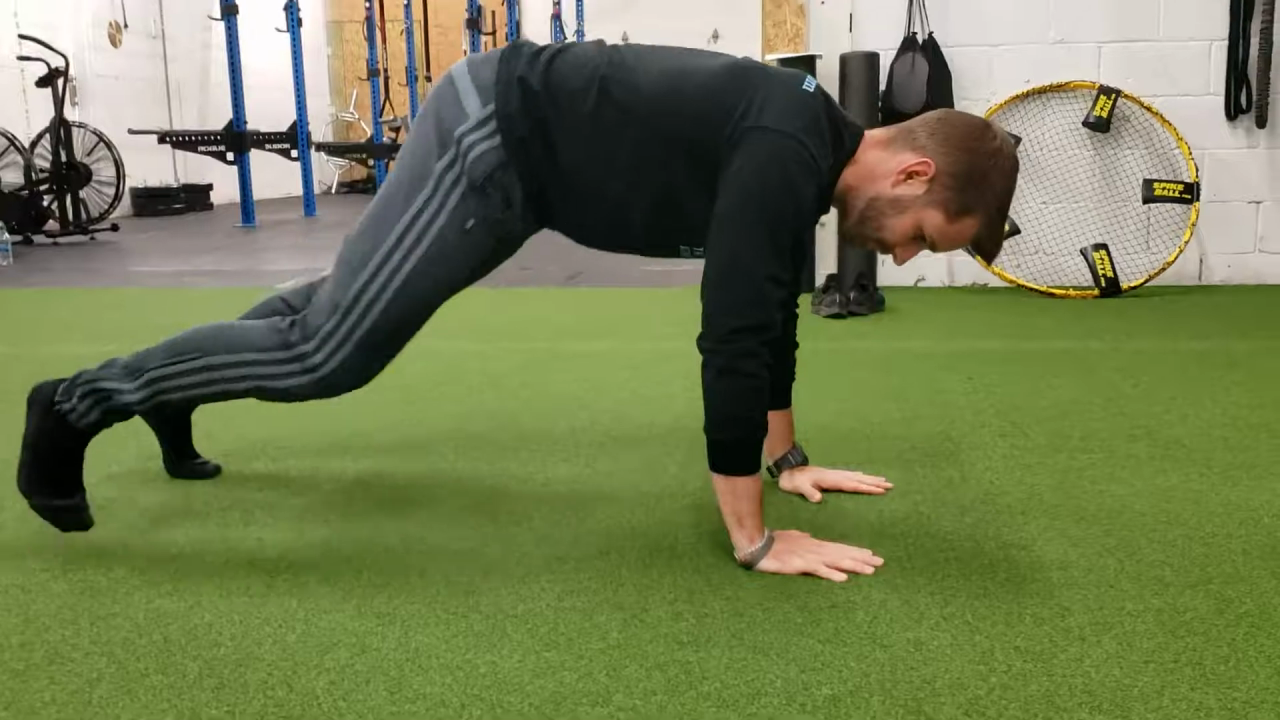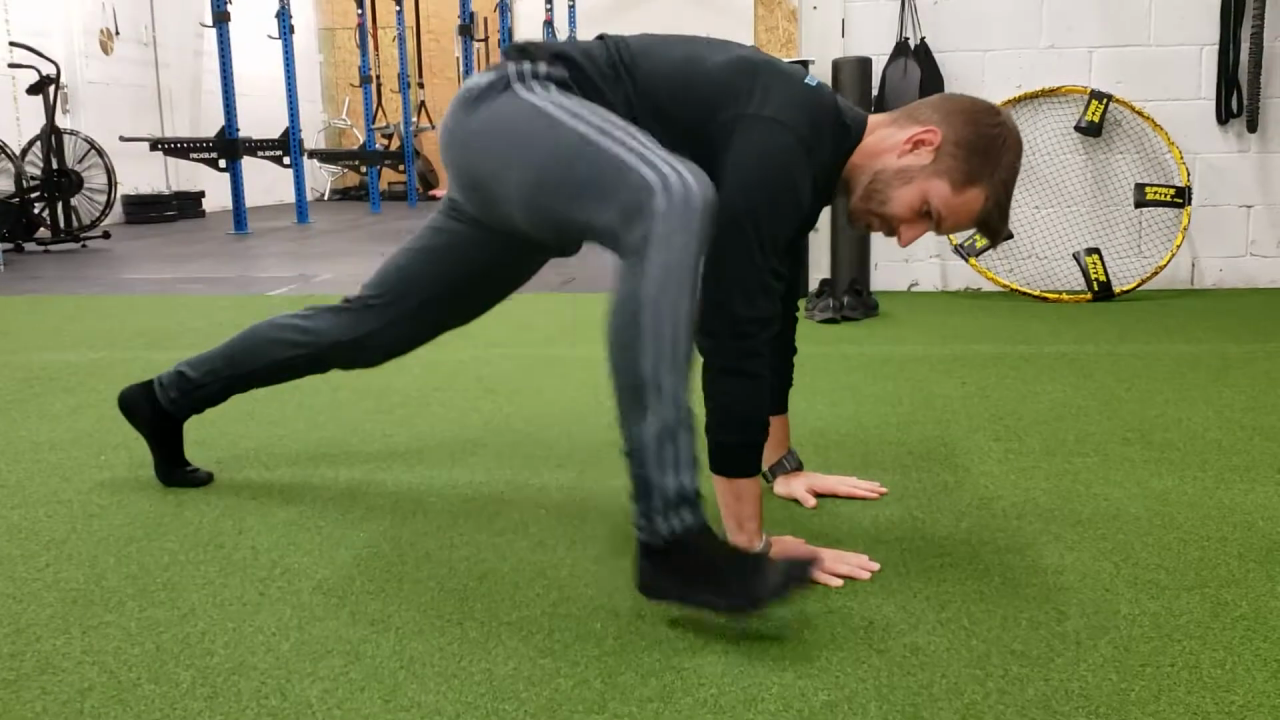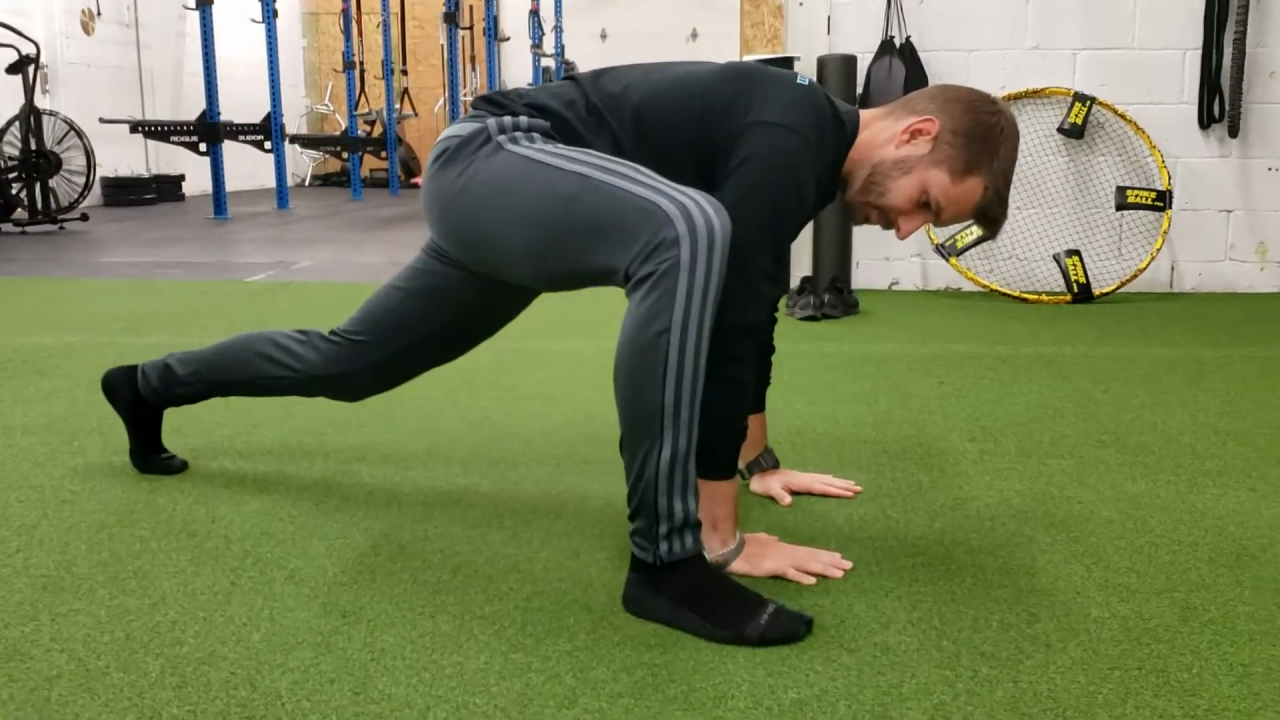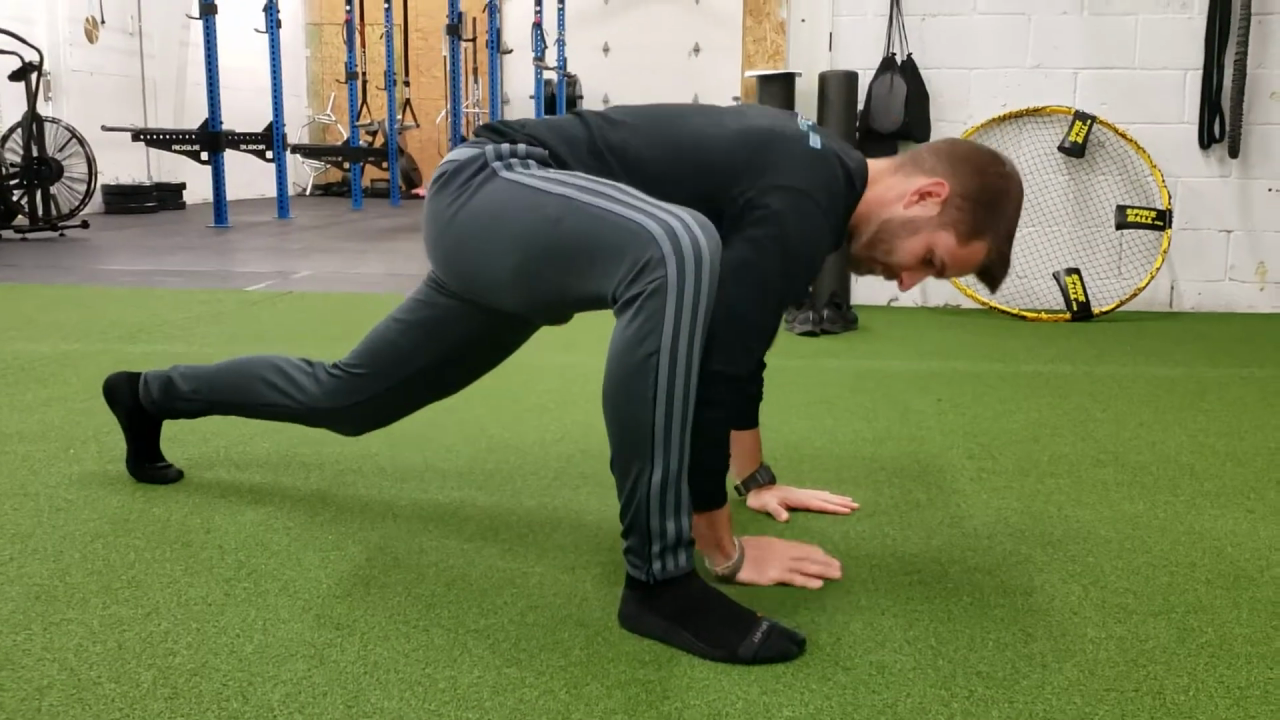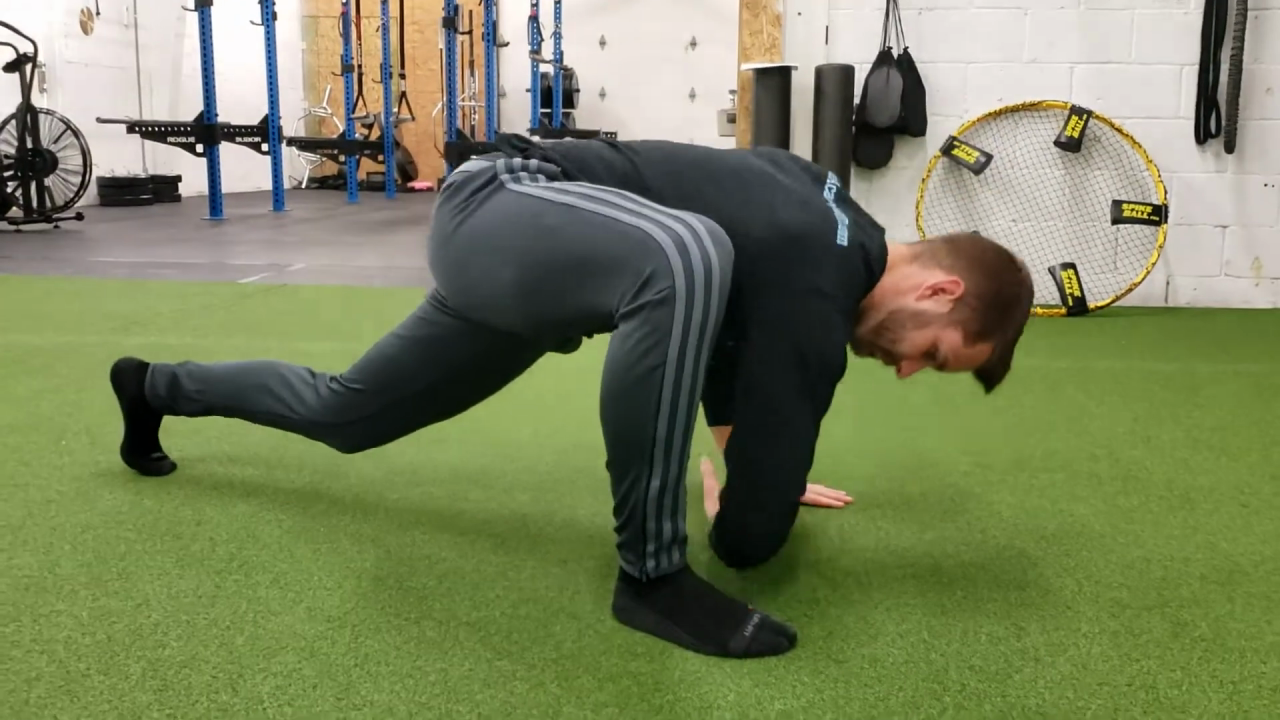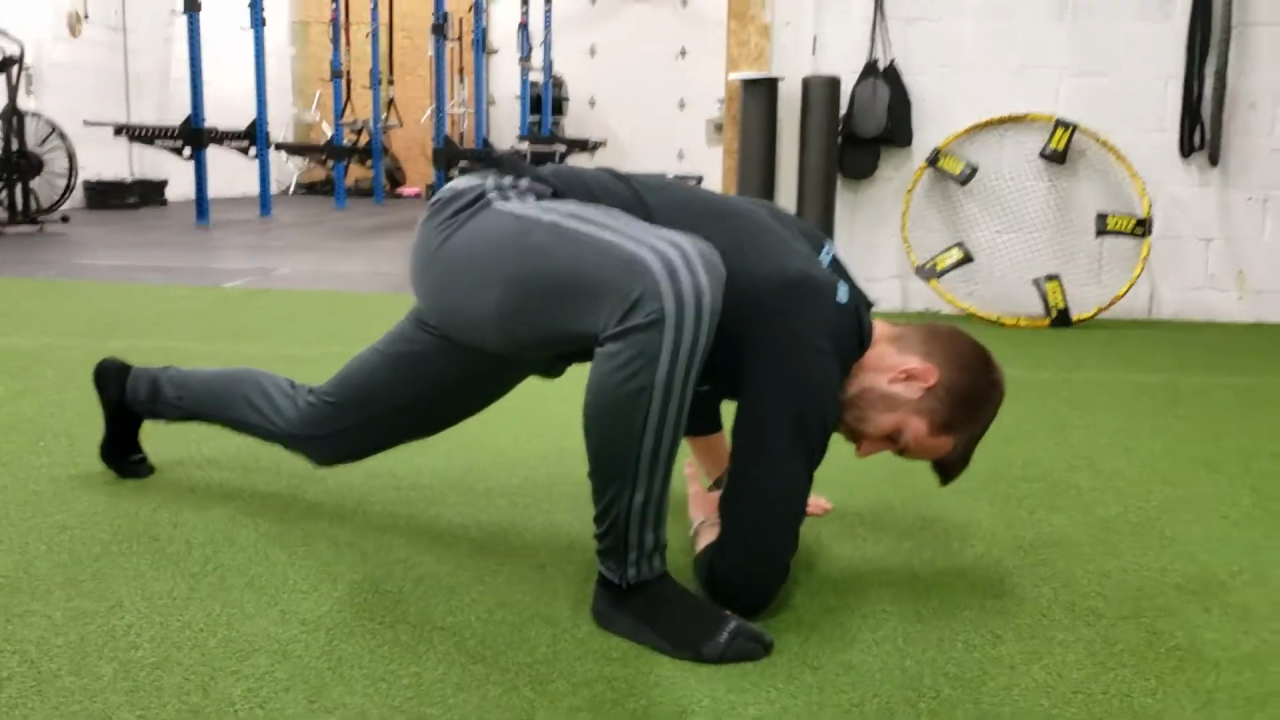
dt=0.4s
person 1, frame 1
left shoulder: (806, 157)
right shoulder: (789, 152)
left elbow: (771, 310)
right elbow: (733, 332)
left wrist: (786, 457)
right wrist: (753, 538)
left hip: (521, 161)
right hip: (488, 129)
left knee: (354, 309)
right knee: (331, 345)
left ankle: (172, 408)
right ankle: (77, 404)
person 1, frame 2
left shoulder: (809, 155)
right shoulder: (786, 138)
left elbow: (762, 304)
right elbow: (737, 317)
left wrist: (773, 461)
right wrist: (743, 525)
left hip: (529, 153)
right hip: (512, 107)
left knee: (372, 326)
right knee: (675, 202)
left ankle: (166, 401)
right ankle: (672, 534)
person 1, frame 3
left shoulder: (802, 140)
right shoulder: (789, 142)
left elbow: (747, 310)
right elbow: (725, 325)
left wrist: (759, 459)
right wrist: (719, 537)
left hip: (505, 198)
right hip: (489, 159)
left knee: (349, 364)
right knee: (687, 231)
left ankle: (147, 386)
right ankle: (666, 559)
person 1, frame 4
left shoulder: (811, 169)
right shoulder: (803, 202)
left elbow: (724, 329)
right elbow: (711, 371)
left wrist: (754, 476)
right wrist: (720, 547)
left hip: (501, 225)
right hip: (487, 190)
left knee: (347, 397)
right knee: (677, 248)
left ankle: (150, 395)
right ankle: (659, 577)
person 1, frame 5
left shoulder: (836, 220)
right shoulder: (818, 288)
right elbow: (748, 533)
left wrist: (748, 468)
right wrist: (748, 494)
left hip: (507, 241)
right hip: (493, 211)
left knee: (340, 414)
right knee: (686, 258)
left ankle: (152, 387)
right ankle: (650, 574)
person 1, frame 6
left shoulder: (816, 295)
right shoulder: (807, 345)
right elbow: (746, 579)
left wrist: (726, 482)
right wrist: (737, 517)
left hip: (493, 270)
right hip: (480, 233)
left knee: (318, 427)
right knee: (676, 280)
left ankle: (136, 390)
right ankle: (630, 581)
